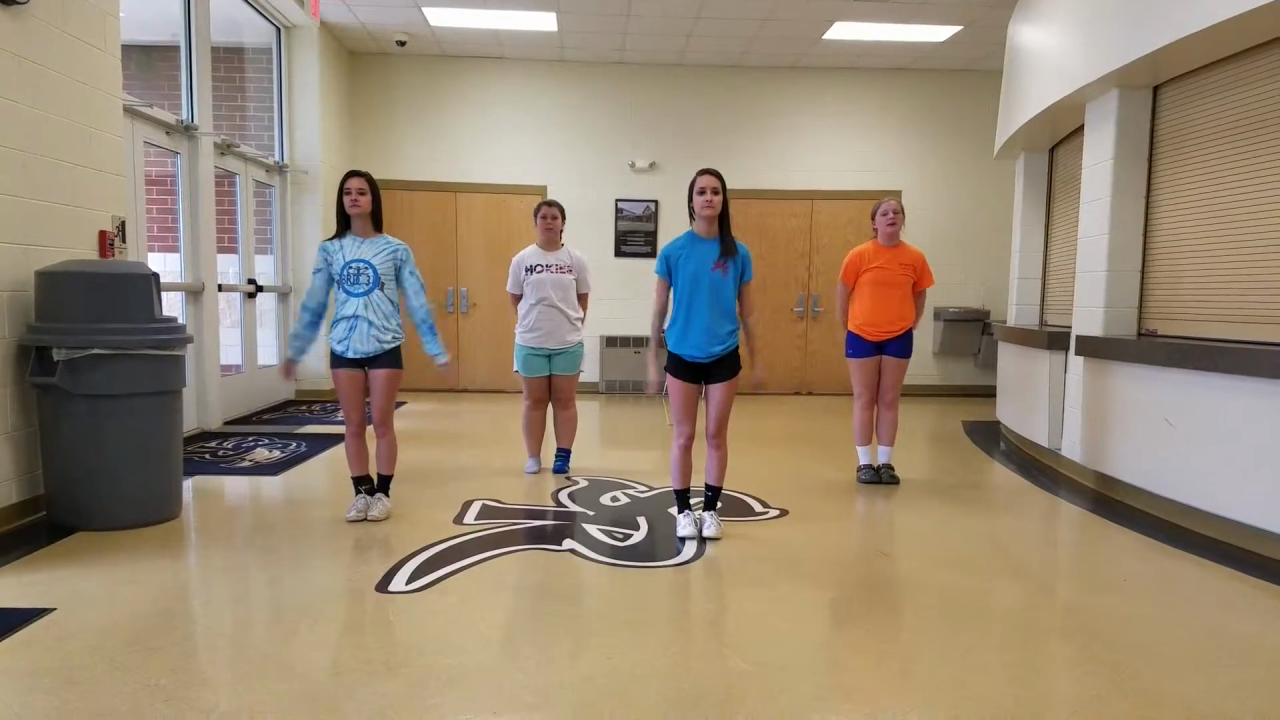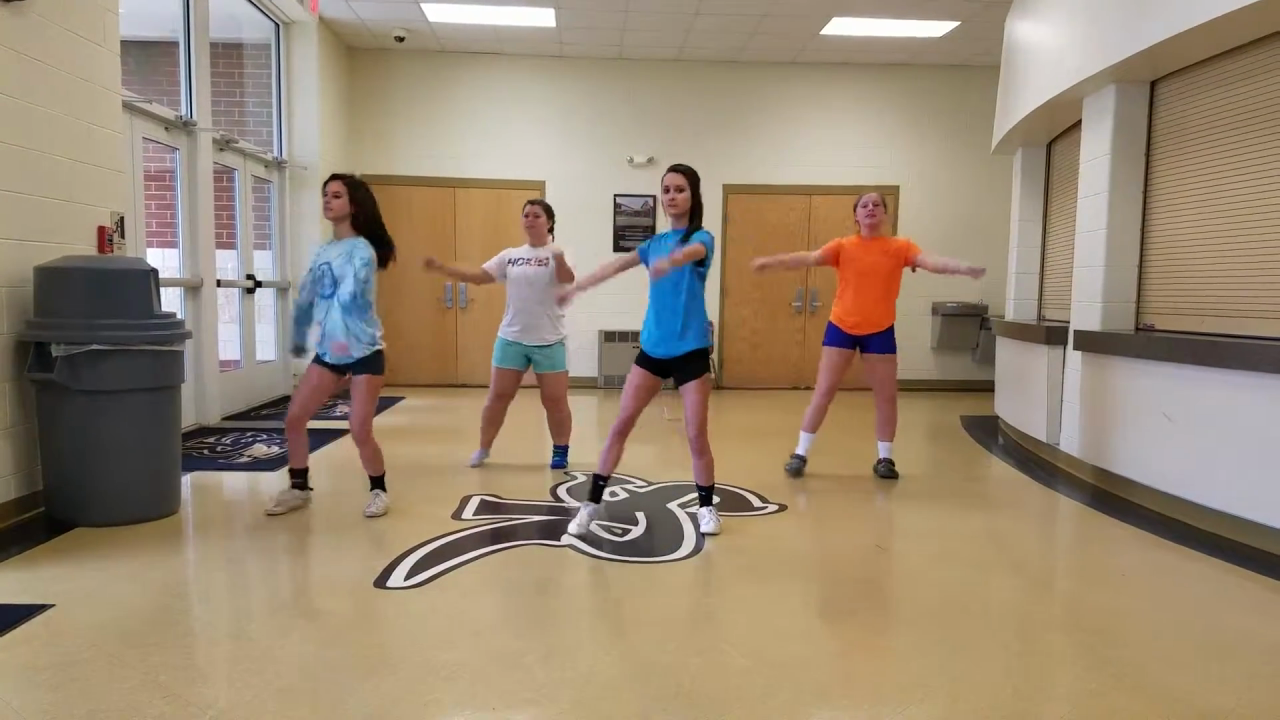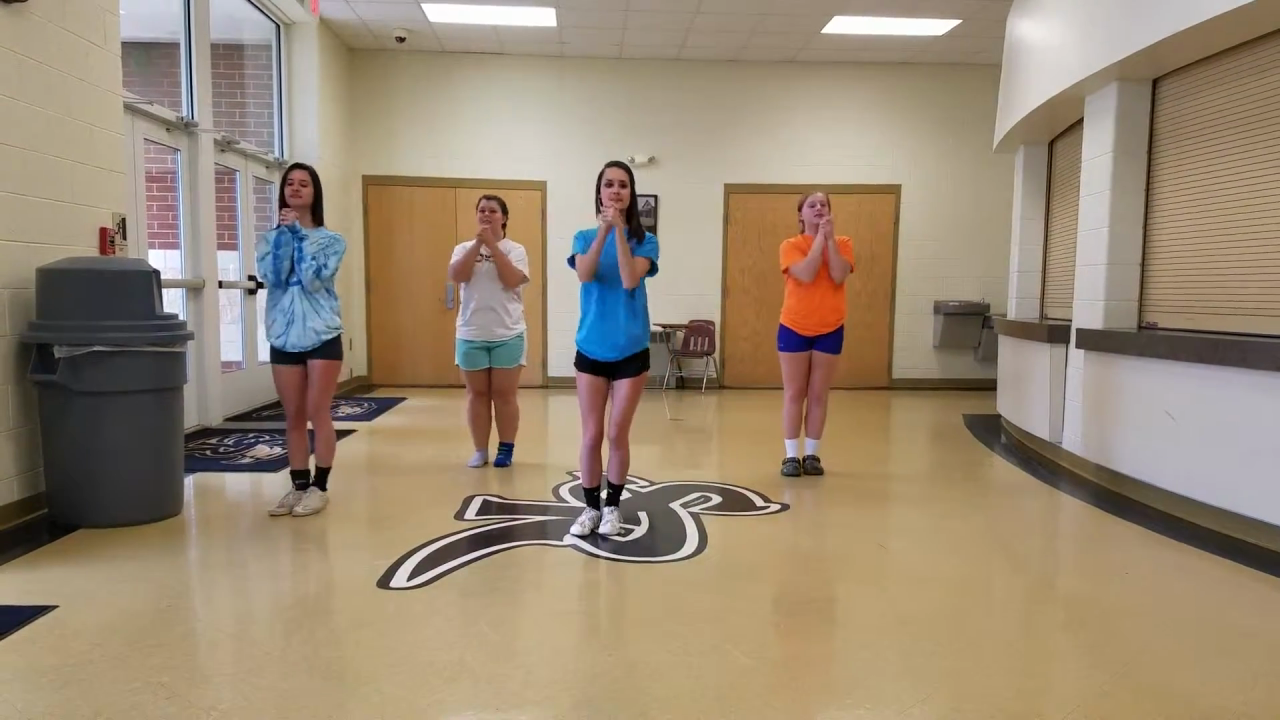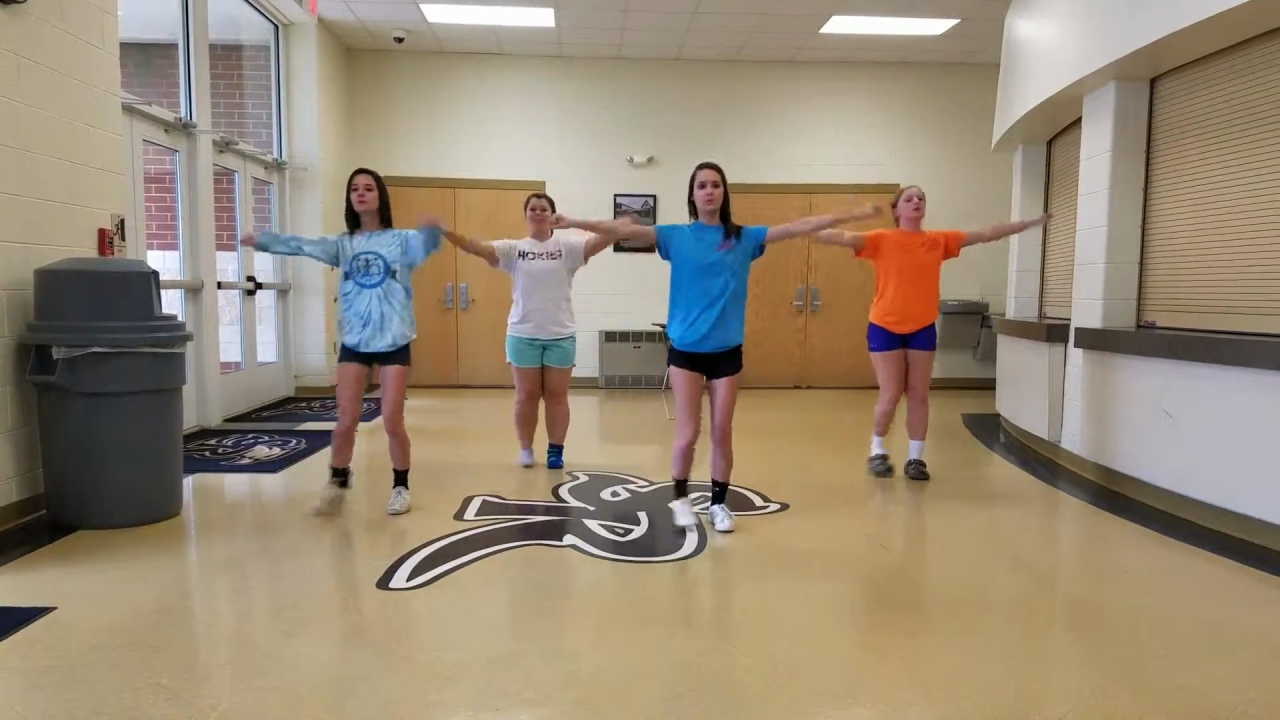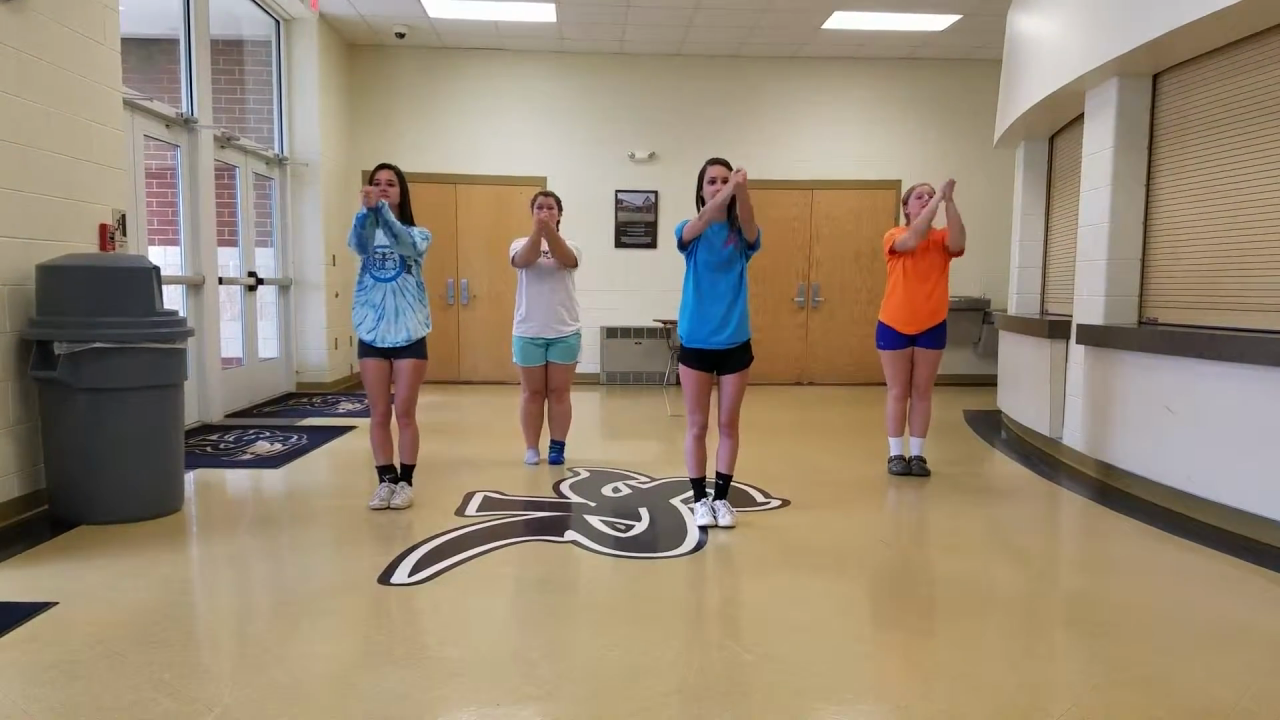
dt=1s
person 1, frame 1
left shoulder: (737, 253)
right shoulder: (673, 251)
left elbow: (746, 311)
right elbow: (660, 309)
left wrist: (754, 360)
right wrist: (652, 359)
left hip: (724, 357)
right hip: (682, 356)
left knee: (716, 436)
right knee: (683, 436)
left ankle: (710, 510)
right ankle: (683, 511)
person 1, frame 2
left shoulder: (702, 238)
right shoulder: (656, 243)
left elbow: (689, 253)
right elbow: (617, 265)
left wrist: (670, 262)
right wrist: (578, 286)
left hip: (691, 350)
right hip: (653, 348)
left knee: (696, 436)
right knee: (620, 425)
left ankle: (706, 506)
right ankle: (593, 502)
person 1, frame 3
left shoulder: (646, 240)
right shoulder: (584, 237)
left elbow: (630, 280)
right elbow: (584, 275)
left wrist: (619, 229)
right wrist: (603, 229)
left hip: (631, 350)
right hip: (591, 349)
left knee: (617, 435)
right knee: (592, 435)
left ankle: (613, 505)
right ankle: (592, 507)
person 1, frame 4
left shoulder: (744, 237)
right shoulder: (676, 235)
left elbow: (797, 229)
right elbow: (625, 230)
left wrist: (848, 216)
right wrist: (575, 223)
left hip: (726, 350)
right hip: (685, 349)
left knee: (722, 433)
right knee: (688, 434)
left ankle: (718, 503)
right ankle: (681, 498)
person 1, frame 5
left shoulder: (743, 234)
right shoulder: (689, 231)
left elbow: (749, 227)
right elbow: (696, 226)
left wrist: (743, 195)
right wrist: (720, 200)
left hip: (735, 342)
right hip: (695, 342)
left knee: (728, 425)
right knee: (697, 426)
left ankle: (721, 498)
right ankle: (699, 499)
person 2, frame 1
left shoulder: (396, 250)
right shoulder: (330, 250)
left elbow: (417, 300)
right elbow: (314, 303)
left wrist: (436, 348)
right wrist: (295, 349)
left hip: (384, 347)
right hip: (345, 348)
left knee: (382, 423)
right knee: (354, 425)
left ankle: (383, 492)
right ankle: (362, 492)
person 2, frame 2
left shoulder: (361, 249)
right shoulder: (323, 252)
left elbow: (351, 294)
right elbow: (306, 298)
left wrist: (343, 337)
right wrist: (298, 339)
left hip: (363, 352)
right hip: (328, 353)
left knee: (360, 430)
right knee: (294, 418)
left ankle: (378, 490)
right ankle: (299, 488)
person 2, frame 3
left shoulder: (331, 240)
right shoulder: (269, 239)
left elbow: (313, 281)
right elbow: (273, 279)
left wrist: (299, 233)
right wrist: (284, 234)
left hip: (322, 337)
right hip: (283, 339)
left knee: (317, 415)
right knee: (294, 418)
left ankle: (319, 487)
right ankle: (299, 487)
person 2, frame 4
left shoulder: (403, 240)
right shoulder: (341, 244)
left elbow: (428, 245)
right elbow: (300, 245)
left wrist: (431, 228)
right wrist: (262, 240)
left hip: (393, 343)
right hip: (354, 344)
left knee: (392, 421)
right knee: (346, 420)
left ankle: (400, 486)
right ankle: (337, 483)
person 2, frame 5
left shoulder: (419, 235)
right shoulder: (367, 234)
left elbow: (405, 243)
right elbow: (358, 242)
left wrist: (381, 209)
right wrist: (366, 210)
left hip: (410, 336)
right hip: (372, 337)
left knee: (404, 413)
right knee: (380, 414)
left ankle: (405, 481)
right ankle: (385, 480)
person 3, frame 1
left shoulder: (915, 257)
right shoulder: (859, 255)
left elbow: (920, 297)
right elbow: (842, 296)
left wrist: (905, 322)
right wrist: (856, 323)
left hip: (898, 338)
right hip: (862, 336)
left knee: (889, 401)
right knee: (864, 400)
left ankle: (885, 462)
right ankle: (864, 462)
person 3, frame 2
left shoulder: (900, 247)
right shoulder: (843, 246)
left elbow: (930, 262)
right elbow: (810, 259)
left wrist: (964, 268)
right wrist: (773, 261)
left hip: (880, 331)
right hip: (841, 327)
left knee: (887, 395)
right knee: (824, 389)
left ankle: (885, 458)
right ankle: (800, 453)
person 3, frame 3
left shoulder: (842, 243)
right shoulder: (791, 245)
left elbow: (839, 277)
right elbow: (805, 275)
left wrist: (829, 238)
right wrist: (820, 238)
left hip: (830, 330)
right hip: (794, 328)
left knee: (818, 396)
right knee: (794, 394)
left ankle: (811, 454)
right ankle: (792, 456)
person 3, frame 4
left shoulder: (938, 240)
right shoulder: (881, 240)
left elbow: (986, 234)
right elbow: (845, 239)
left wrist: (1029, 223)
right wrist: (816, 235)
left hip: (922, 329)
right hip: (884, 327)
left knee: (919, 396)
right knee: (890, 395)
left ankle: (915, 458)
right ankle: (877, 451)
person 3, frame 5
left shoulder: (943, 238)
right shoulder: (894, 237)
left elbow: (958, 245)
right elbow: (912, 241)
left wrist: (950, 202)
right wrist: (936, 201)
left hip: (932, 325)
right hip: (894, 324)
left knee: (922, 392)
right knee: (898, 392)
left ankle: (917, 454)
right ankle: (896, 454)
person 4, frame 1
left shoulder: (575, 259)
right shoulder: (522, 259)
left elbow: (583, 299)
right elbow: (515, 299)
left wrist: (567, 319)
left hip: (568, 342)
right hip: (531, 342)
left knee: (564, 401)
right knee: (534, 401)
left ankle: (563, 455)
right ankle: (533, 456)
person 4, frame 2
left shoulder: (556, 256)
right shoulder: (510, 256)
left elbow: (566, 277)
right elbow: (478, 276)
left wrist: (560, 260)
right wrist: (443, 268)
left hip: (549, 341)
right hip: (511, 338)
left knee: (556, 400)
right knee: (498, 396)
left ankle: (560, 451)
right ankle: (483, 448)
person 4, frame 3
left shoulder: (515, 250)
right shoulder: (464, 248)
left elbow: (513, 281)
right elbow: (457, 276)
left wrist: (493, 247)
right wrist: (477, 245)
left hip: (508, 334)
right hip: (471, 334)
left knee: (504, 395)
right knee: (477, 394)
left ankle: (506, 448)
right ankle: (480, 451)
person 4, frame 4
left shoulder: (567, 246)
right shoulder: (513, 248)
left elbow: (595, 244)
right elbow: (479, 248)
right wrist: (449, 235)
left hip: (560, 335)
right hip: (523, 333)
left knee: (556, 395)
right knee: (526, 395)
left ankle: (555, 449)
right ankle: (525, 448)
person 4, frame 5
left shoulder: (570, 247)
right shoulder: (521, 244)
left elbow: (566, 259)
right elbow: (522, 260)
left wrist: (550, 232)
right wrist: (536, 232)
left hip: (564, 332)
right hip: (528, 332)
left knee: (559, 392)
right knee: (532, 393)
left ankle: (557, 446)
right ankle: (531, 448)
